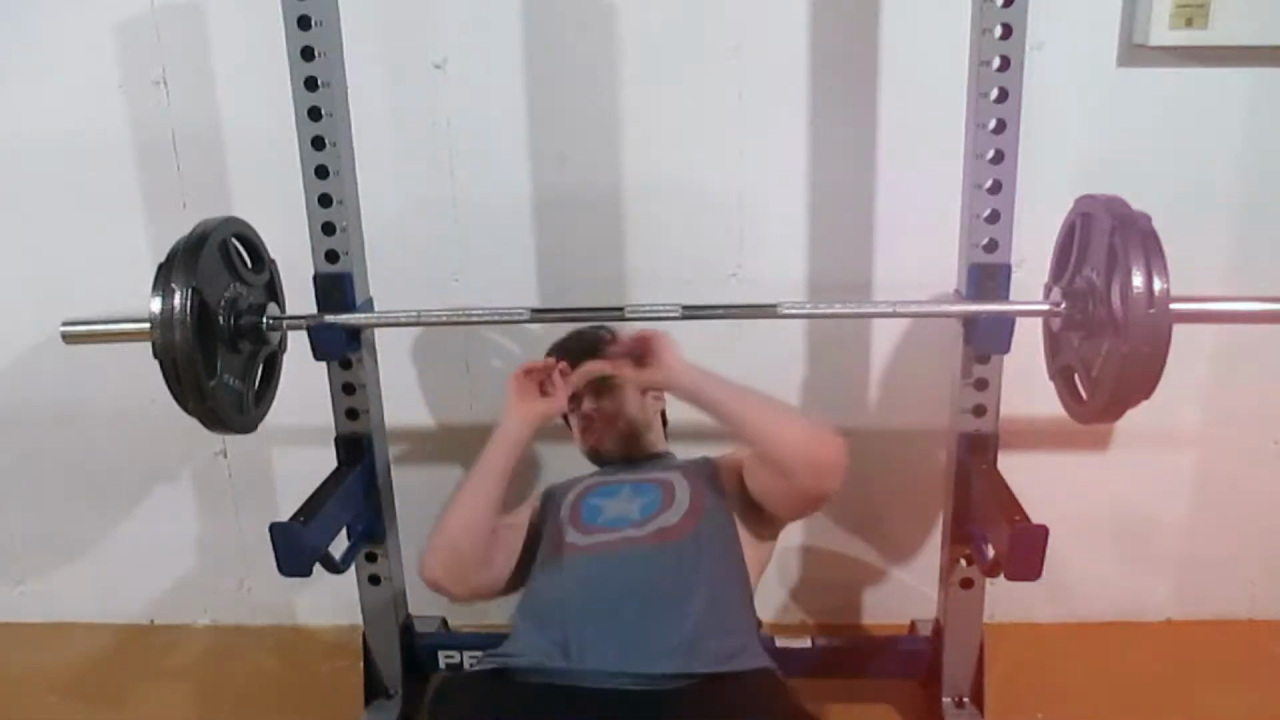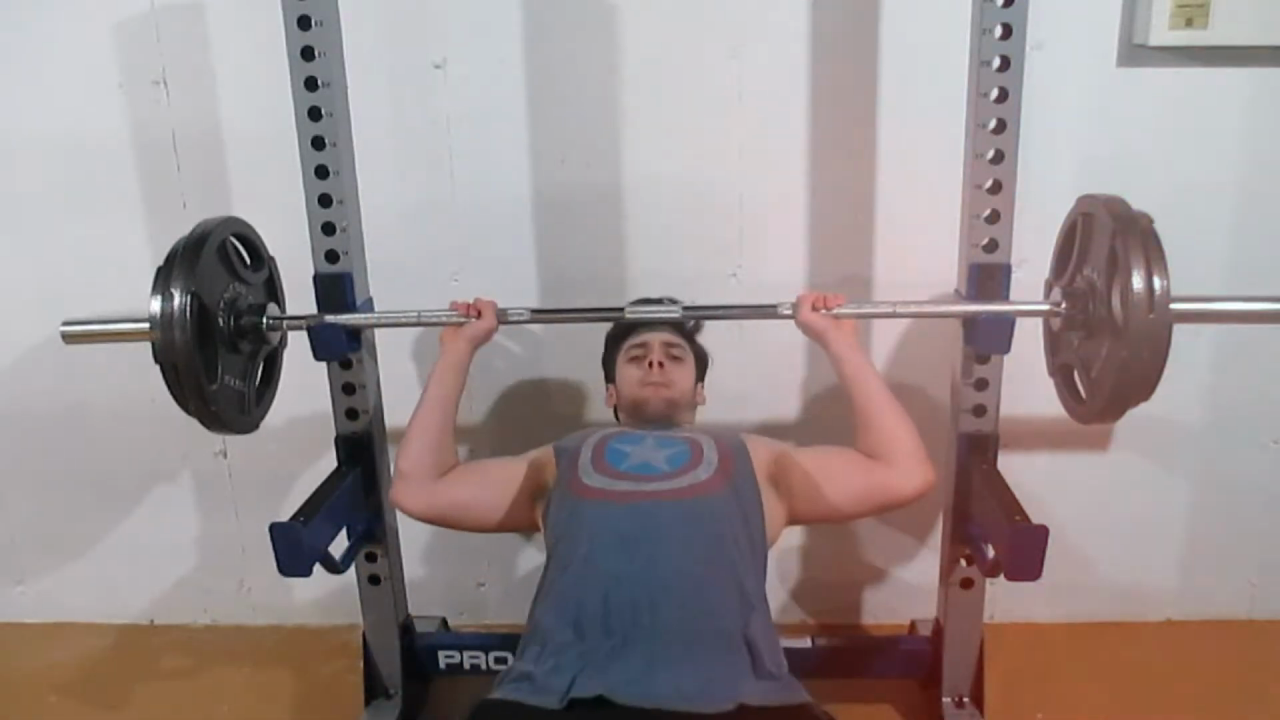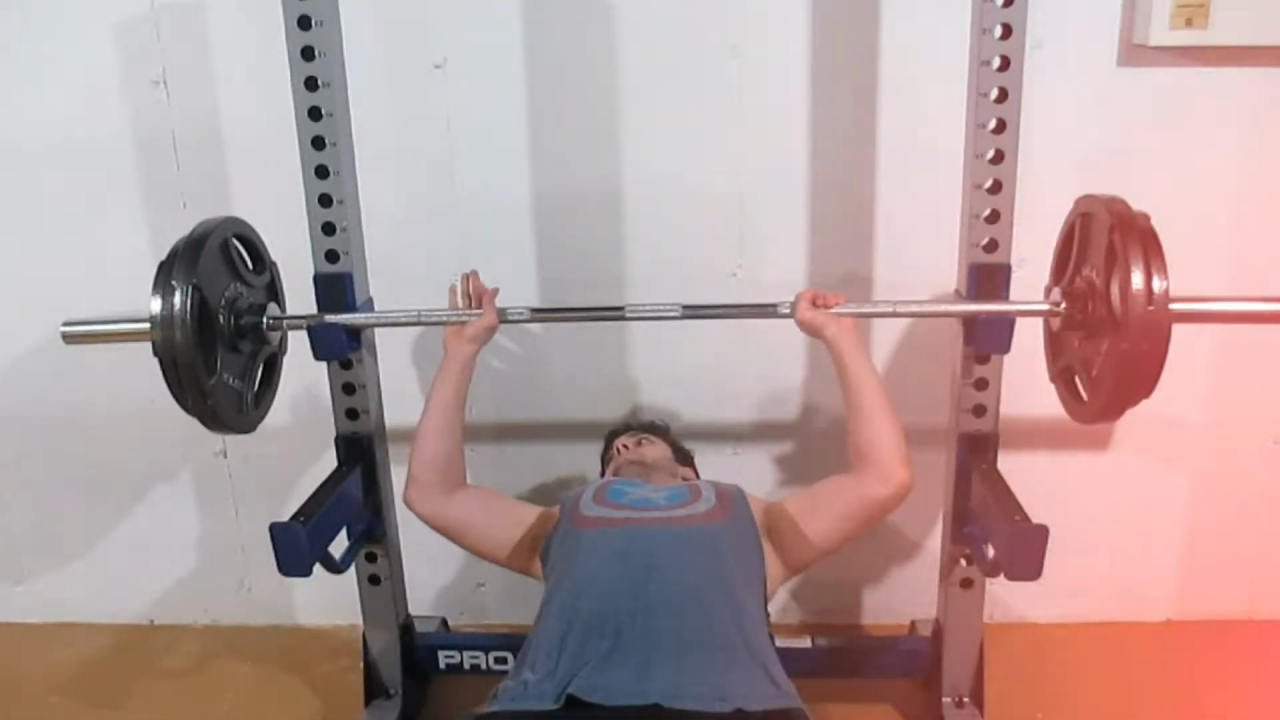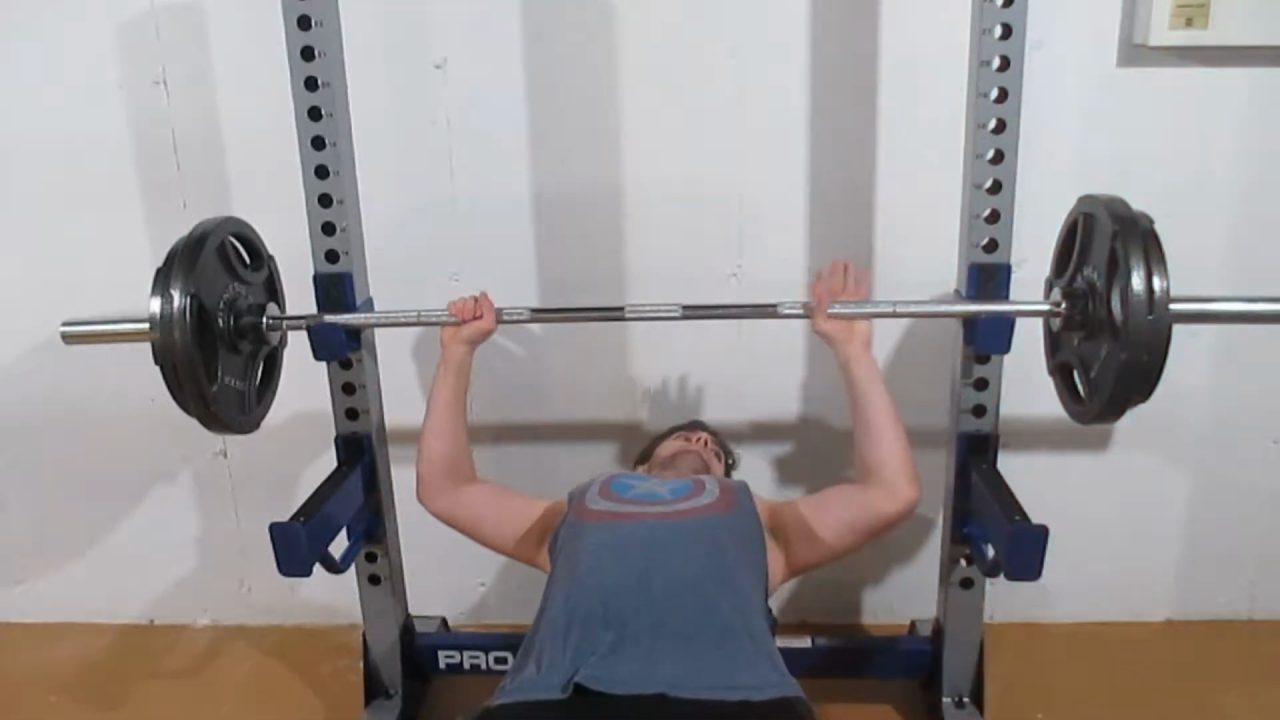
dt=1s
person 1, frame 1
left shoulder: (729, 481)
right shoulder: (551, 505)
left elbow: (820, 463)
right elbow: (447, 571)
left wrist: (682, 376)
right wrist: (517, 425)
person 1, frame 2
left shoulder: (753, 462)
right shoulder: (559, 464)
left elbow: (904, 471)
right elbow: (417, 487)
left wrist: (837, 340)
right wrist: (458, 350)
person 1, frame 3
left shoulder: (747, 516)
right shoulder: (562, 521)
left elbow: (883, 477)
right elbow: (432, 491)
left wrist: (840, 338)
right wrist: (462, 349)
person 1, frame 4
left shoulder: (755, 516)
right shoulder: (573, 512)
left elbow: (890, 492)
right elbow: (444, 487)
left wrist: (851, 349)
right wrist: (459, 351)
